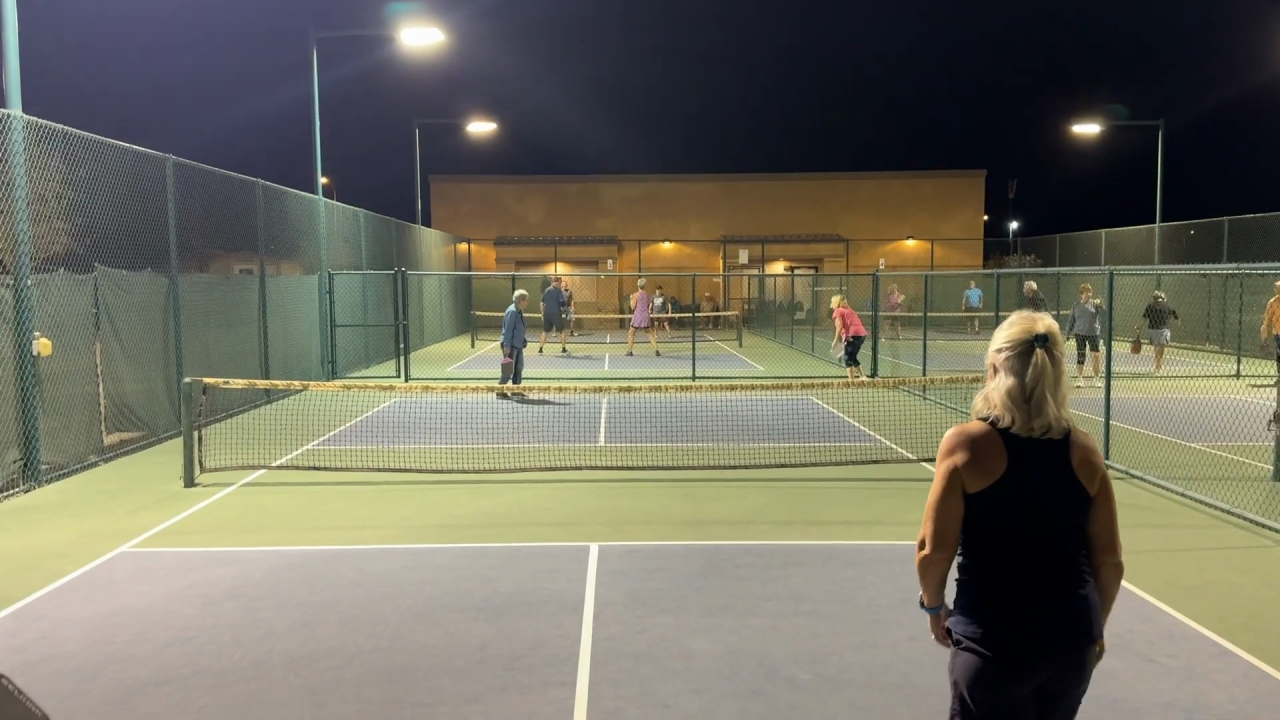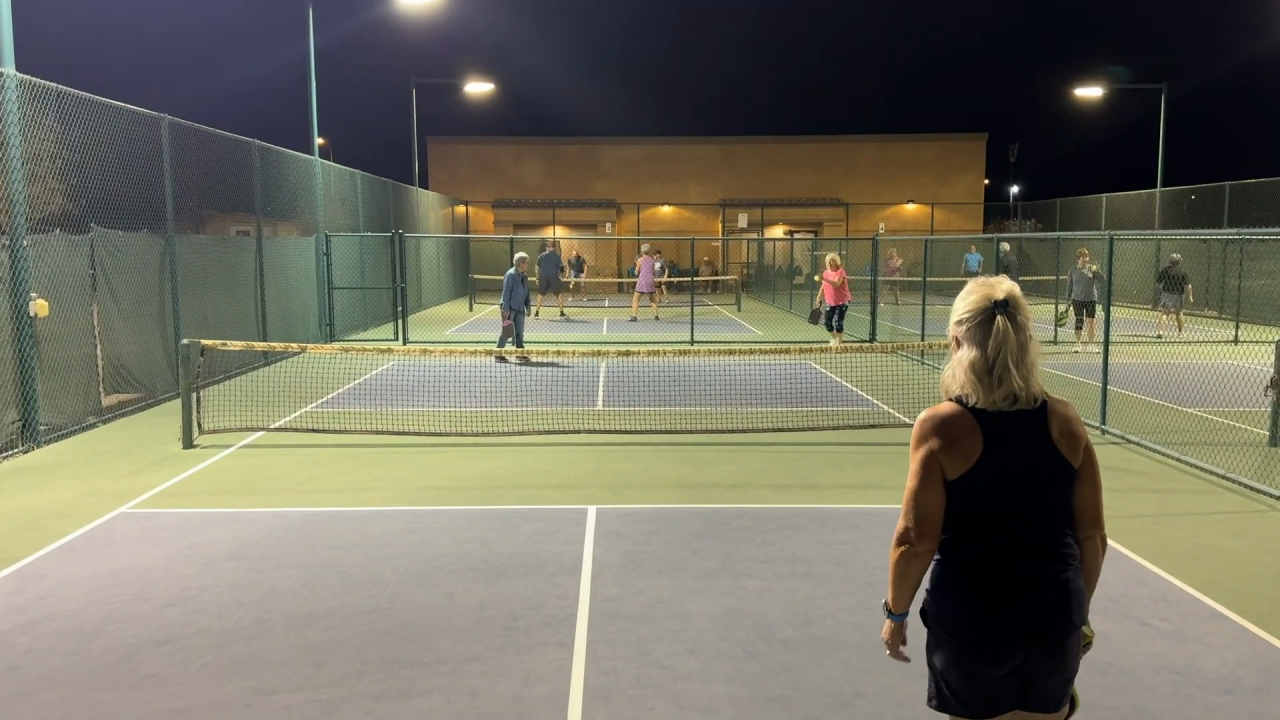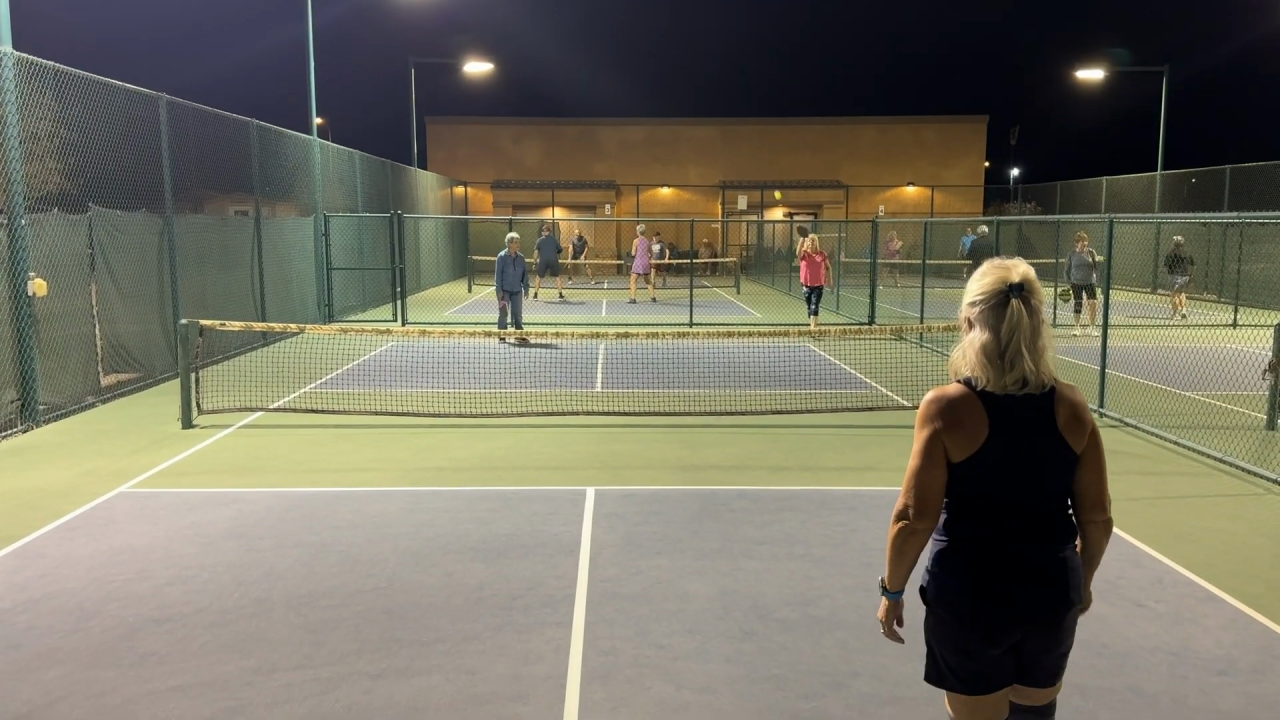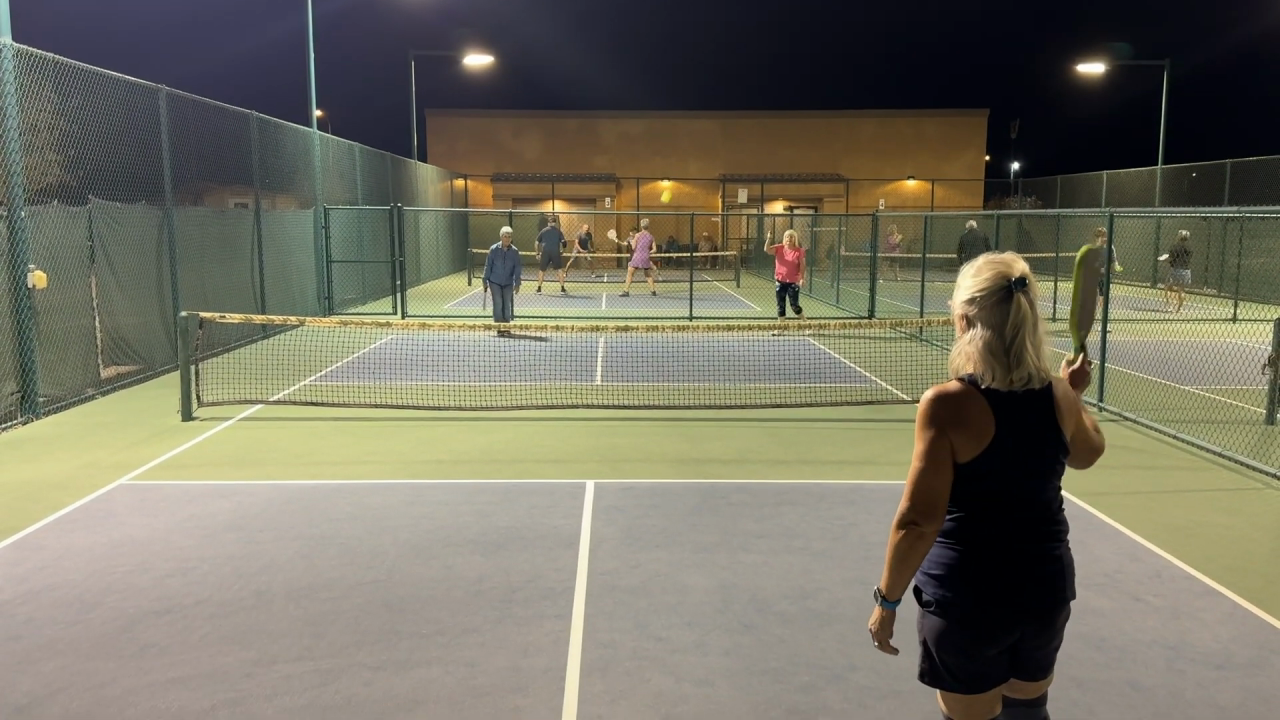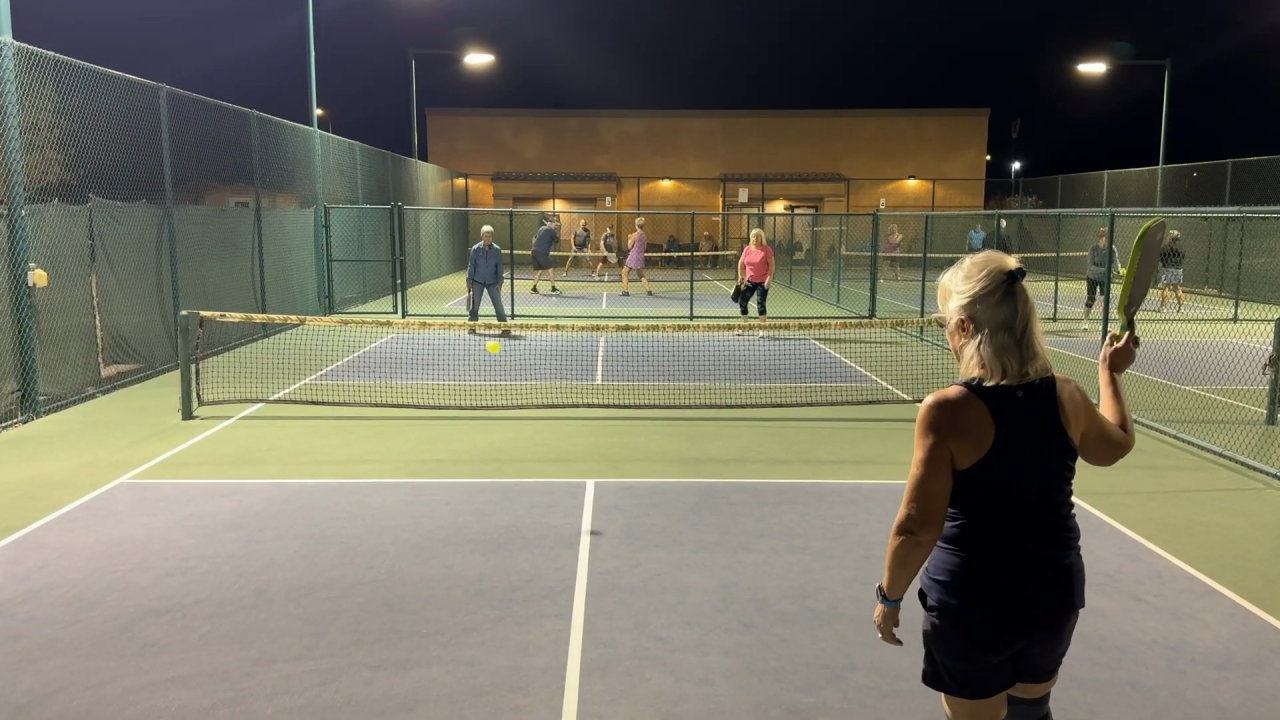
dt=0.7s
person 1, frame 1
left shoulder: (966, 444)
right shoulder: (1084, 451)
left elbow: (933, 550)
right elbow: (1108, 560)
left wrist: (934, 605)
right wrist: (1093, 627)
left hip: (993, 640)
right hip: (1070, 634)
person 1, frame 2
left shoulder: (940, 427)
right shoulder: (1065, 421)
left elbow: (916, 542)
right elbow: (1091, 536)
left wrist: (895, 612)
right wrist: (1079, 608)
left hip: (971, 624)
right hip: (1054, 618)
person 1, frame 3
left shoulder: (946, 407)
right shoulder: (1071, 406)
left elbow: (914, 519)
right elbow: (1096, 518)
left wrist: (892, 591)
right wrist: (1082, 581)
left hip: (969, 600)
right hip: (1051, 595)
person 1, frame 4
left shoulder: (947, 404)
right shoulder: (1058, 397)
left elbow: (919, 521)
right elbow: (1088, 452)
left wrist: (886, 599)
left hip: (966, 597)
right hip: (1046, 589)
person 1, frame 5
left shoulder: (947, 409)
right shoulder: (1064, 396)
left elbow: (917, 528)
right elbow: (1116, 444)
left wrist: (889, 597)
right wrist: (1110, 371)
left hip: (972, 603)
right hip: (1055, 593)
